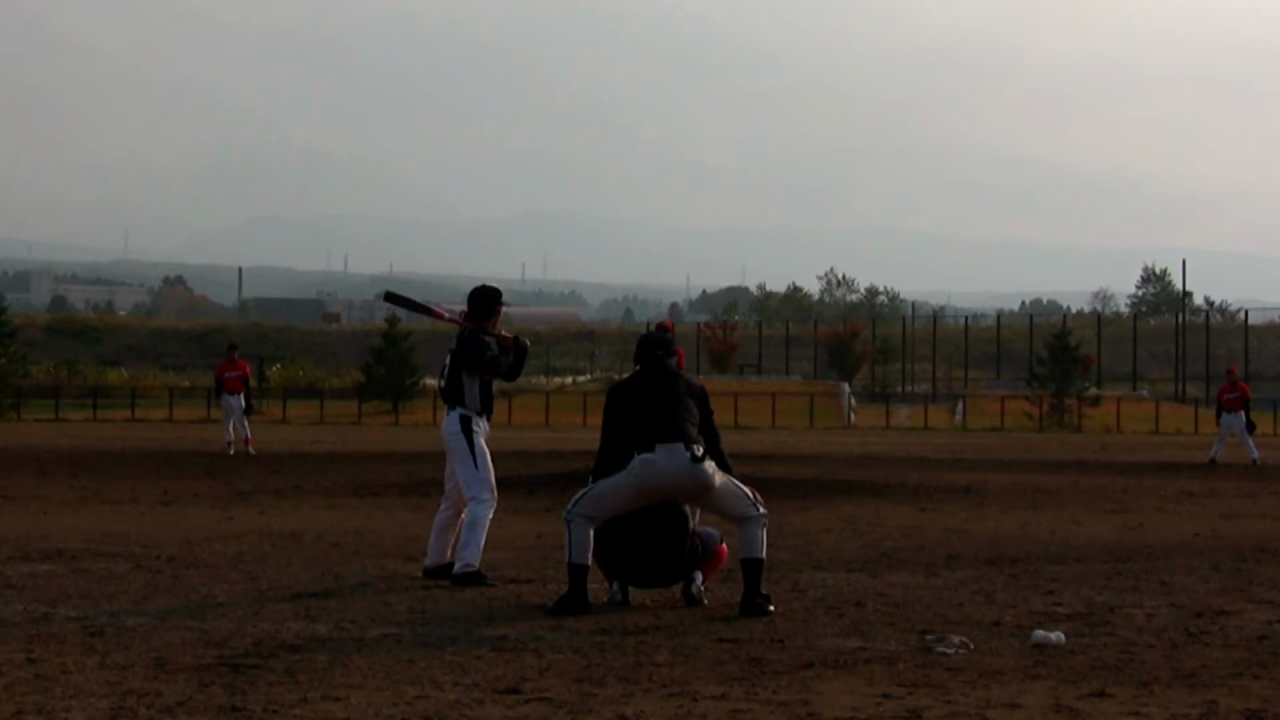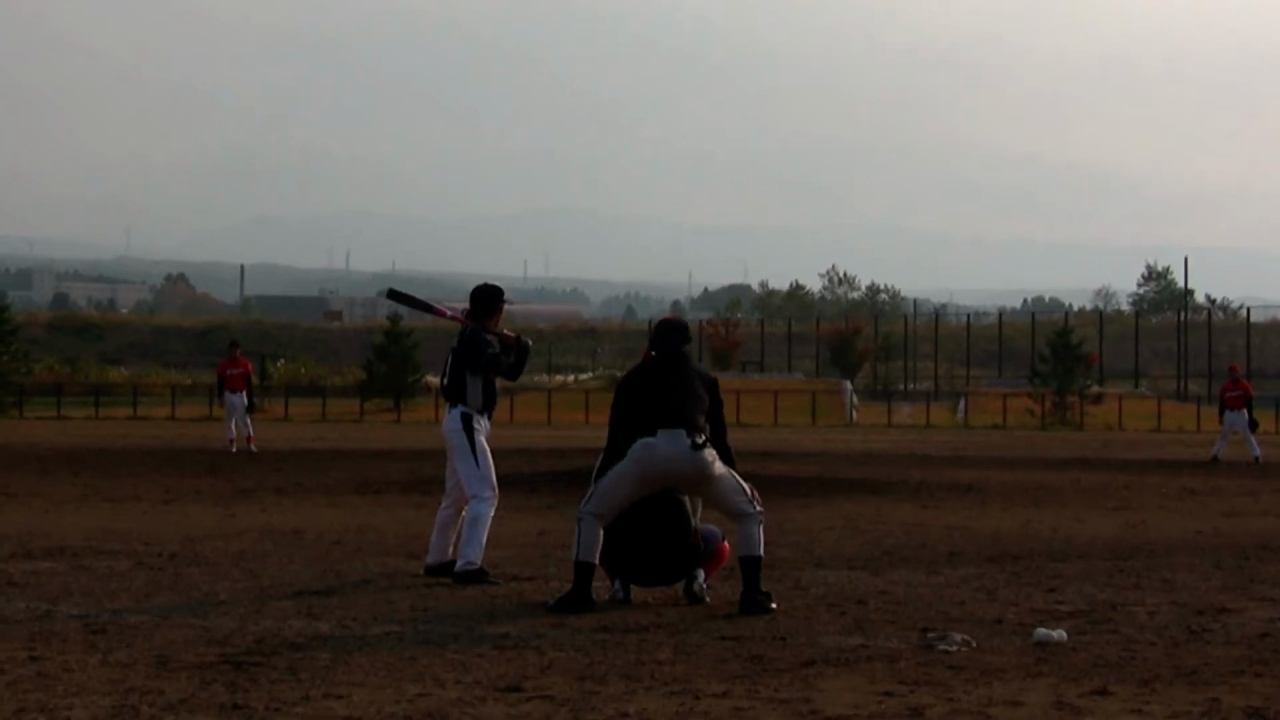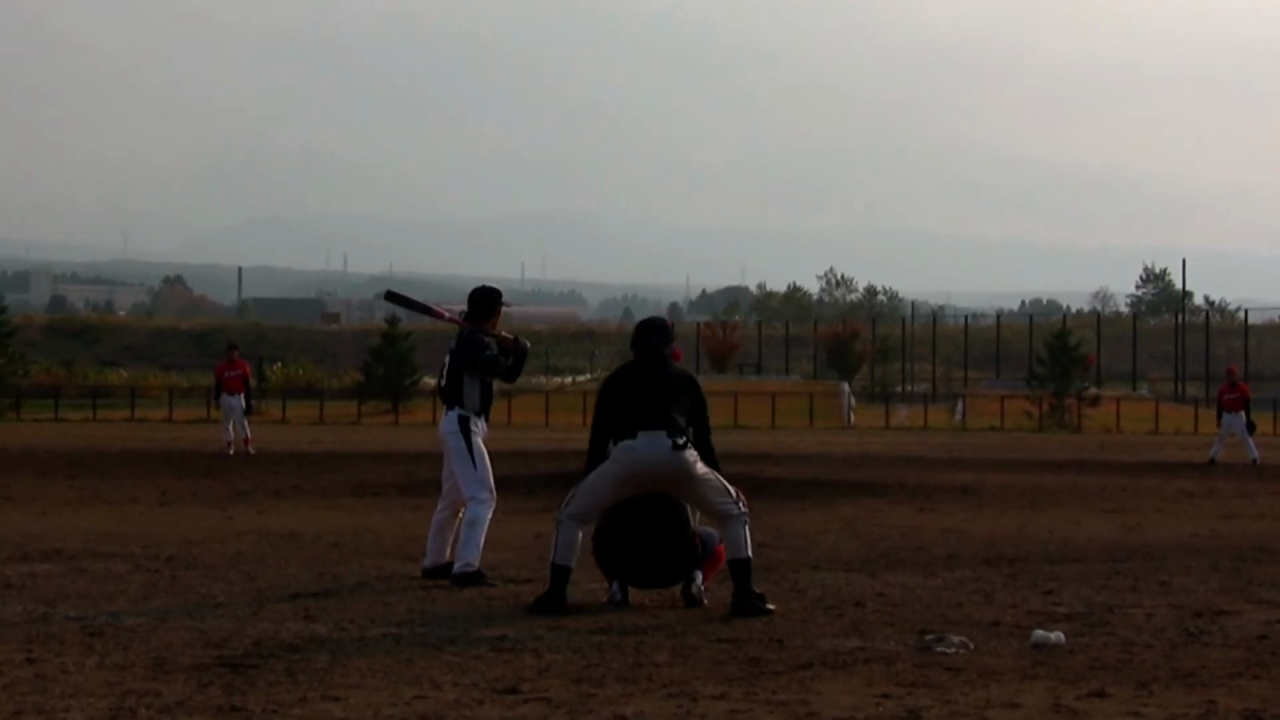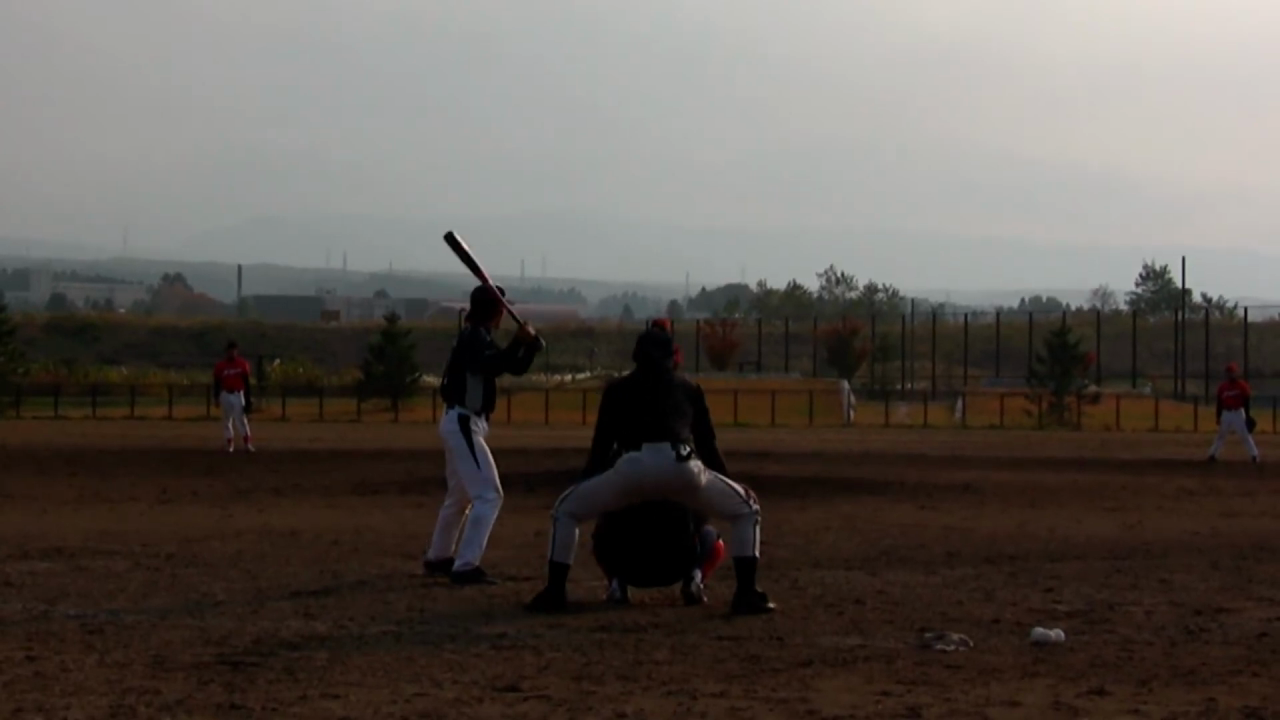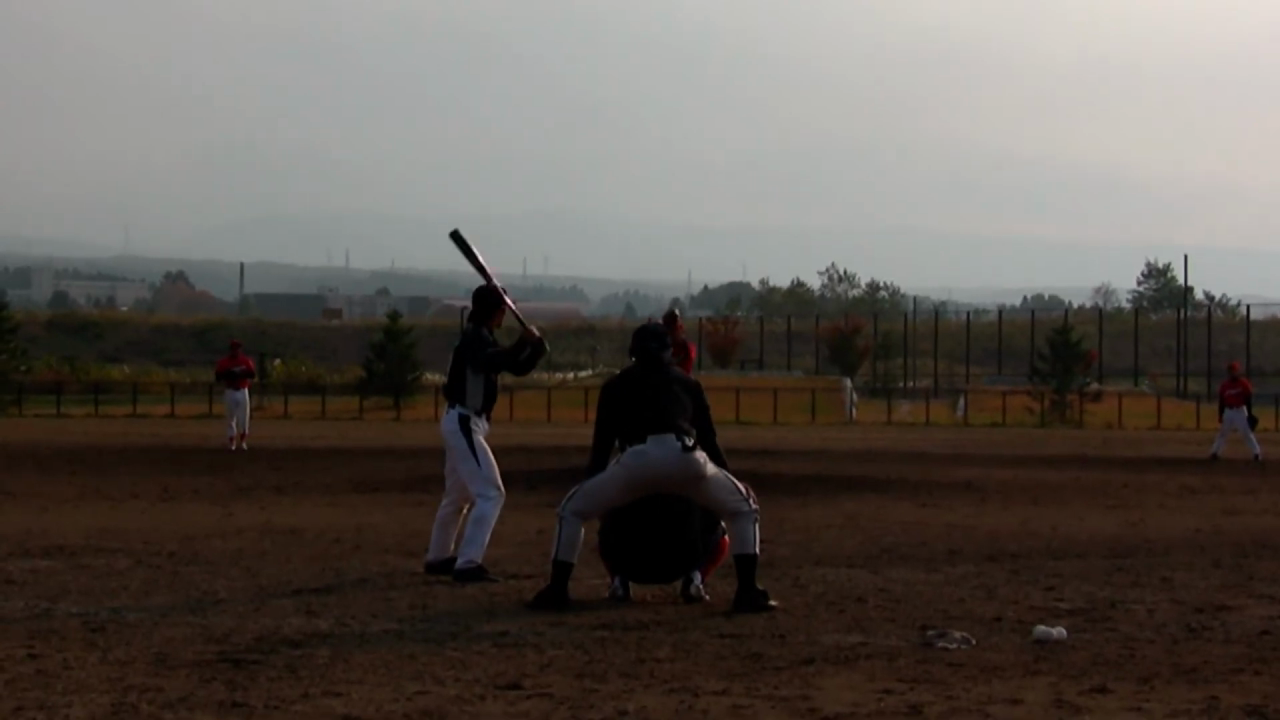
dt=1s
person 1, frame 1
left shoulder: (470, 339)
right shoulder: (473, 339)
left elbow: (510, 372)
right elbow: (499, 369)
left wrist: (515, 346)
right wrist: (508, 347)
left hip: (461, 423)
right hip: (465, 425)
left knee: (455, 498)
right knee: (483, 496)
left ankle: (436, 562)
right ankle: (465, 569)
person 1, frame 2
left shoulder: (472, 337)
right shoulder: (475, 338)
left elbow: (511, 372)
right elbow: (503, 368)
left wrist: (515, 345)
right wrist: (513, 346)
left hip: (461, 421)
right hip: (466, 422)
left knee: (456, 496)
right knee: (484, 494)
left ankle: (438, 560)
right ankle: (467, 567)
person 1, frame 3
left shoulder: (470, 338)
right shoulder: (473, 339)
left elbow: (508, 374)
right elbow: (499, 369)
left wrist: (514, 346)
right wrist: (509, 347)
left hip: (459, 423)
right hip: (463, 424)
left knee: (453, 498)
right knee: (482, 496)
left ankle: (435, 562)
right ankle: (465, 569)
person 1, frame 4
left shoulder: (479, 337)
right shoulder: (473, 336)
left elbow: (516, 368)
right elbow: (493, 367)
left wrist: (530, 343)
right wrist: (519, 341)
left hip: (460, 422)
right hip: (463, 423)
left knee: (460, 496)
right knee: (489, 495)
left ankle: (437, 557)
right ankle: (465, 566)
person 1, frame 5
left shoulder: (484, 338)
right shoulder: (475, 335)
left elbow: (518, 368)
right elbow: (494, 364)
left wrist: (536, 348)
right wrist: (523, 342)
left hip: (464, 422)
right hip: (464, 423)
left knee: (457, 495)
right knee: (490, 493)
left ankle: (438, 557)
right ankle: (467, 565)
person 2, frame 1
left shoulder: (622, 391)
right shoulder: (693, 388)
left elbow: (609, 446)
right elbow: (712, 441)
left wrist: (595, 483)
right wrist: (729, 479)
left hip: (645, 468)
right hip: (694, 467)
left knee: (579, 514)
right knee: (753, 513)
left ankle: (577, 595)
right ankle: (752, 597)
person 2, frame 2
left shoulder: (634, 378)
right shoulder: (703, 378)
left elbow: (617, 436)
right elbow: (719, 435)
left wrist: (601, 478)
right wrist: (732, 473)
left hip: (646, 453)
right hip: (695, 454)
left knee: (591, 513)
right knee: (748, 511)
left ankle: (580, 593)
right ankle: (752, 594)
person 2, frame 3
left shoulder: (617, 379)
right shoulder: (685, 379)
left elbow: (599, 436)
right elbow: (703, 436)
left wrist: (587, 480)
right wrist: (717, 477)
left hip: (629, 454)
right hip: (677, 454)
left knee: (572, 514)
right knee: (733, 512)
left ankle: (555, 595)
right ankle: (745, 596)
person 2, frame 4
left shoulder: (618, 389)
right shoulder: (689, 389)
left elbow: (602, 446)
right elbow: (708, 444)
left wrist: (584, 484)
right wrist: (724, 479)
left hip: (632, 468)
right hip: (682, 466)
left knee: (566, 510)
right knee: (746, 509)
left ankle: (555, 593)
right ankle: (746, 594)
person 2, frame 5
left shoulder: (616, 385)
right shoulder: (687, 382)
left elbow: (602, 443)
right elbow: (708, 438)
left wrist: (591, 483)
right wrist: (727, 475)
left hip: (637, 461)
right hip: (686, 458)
left knee: (573, 509)
right knee: (743, 507)
left ankle: (557, 591)
right ankle: (748, 592)
